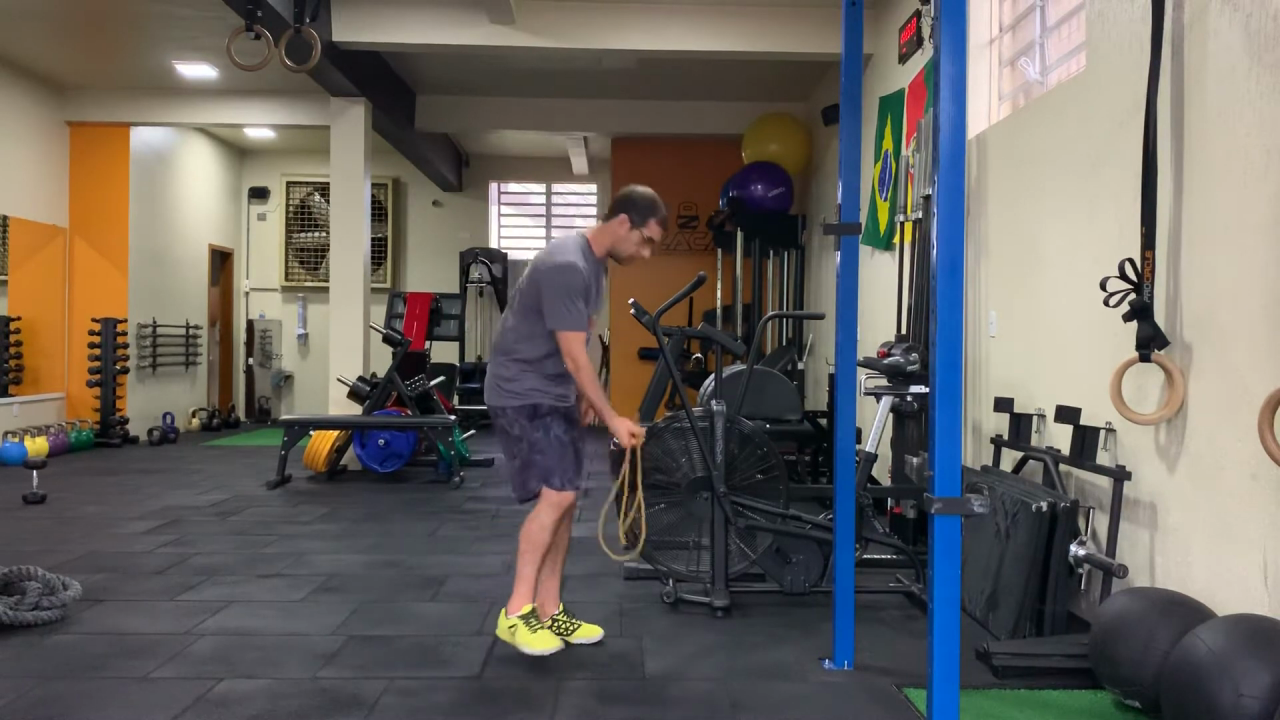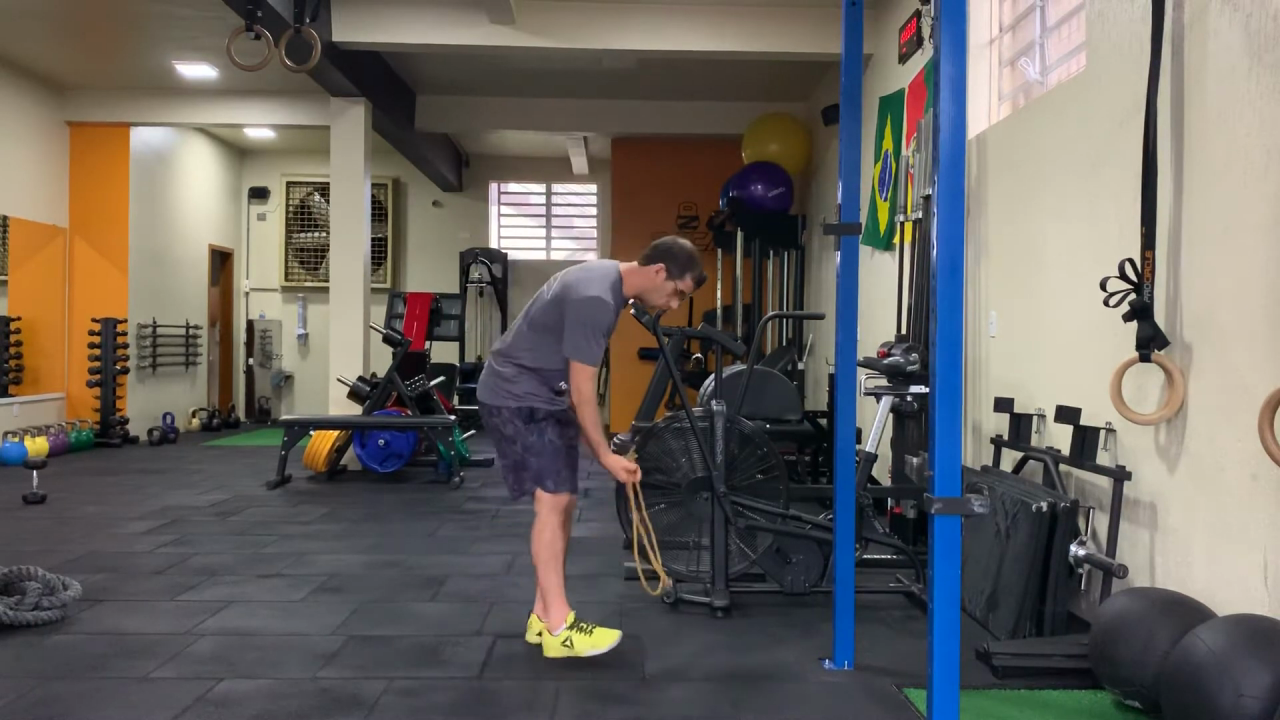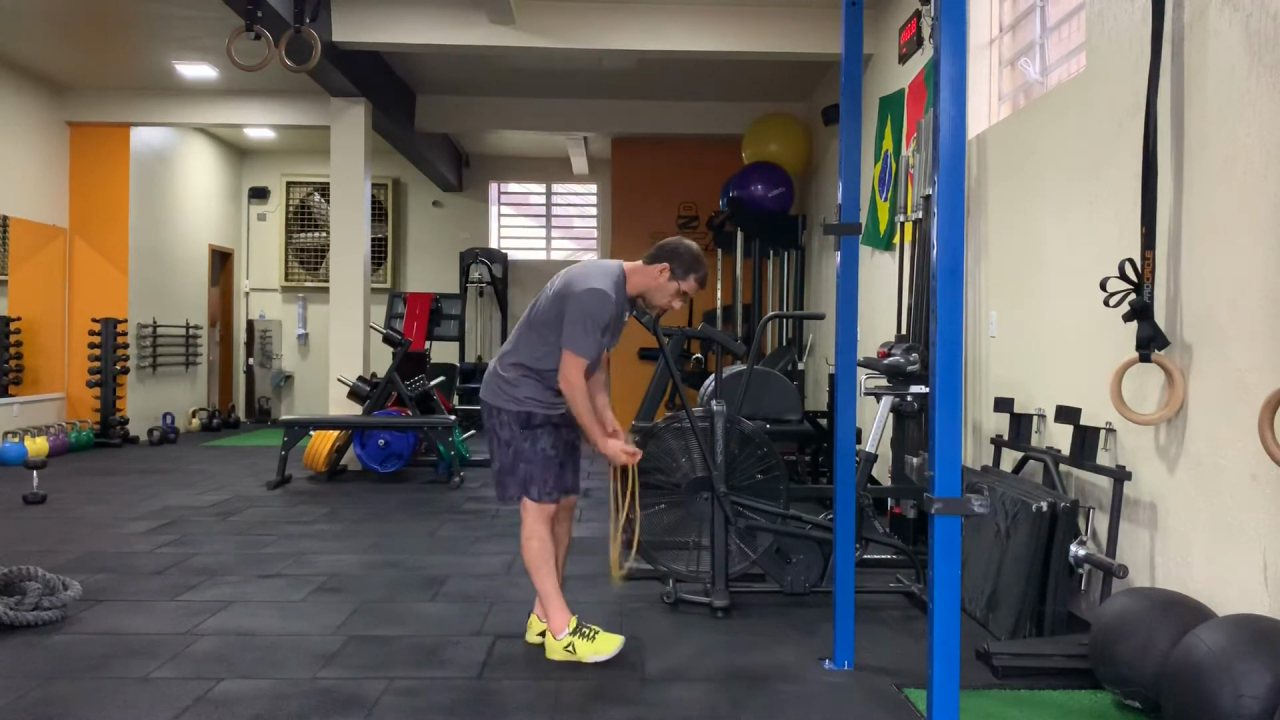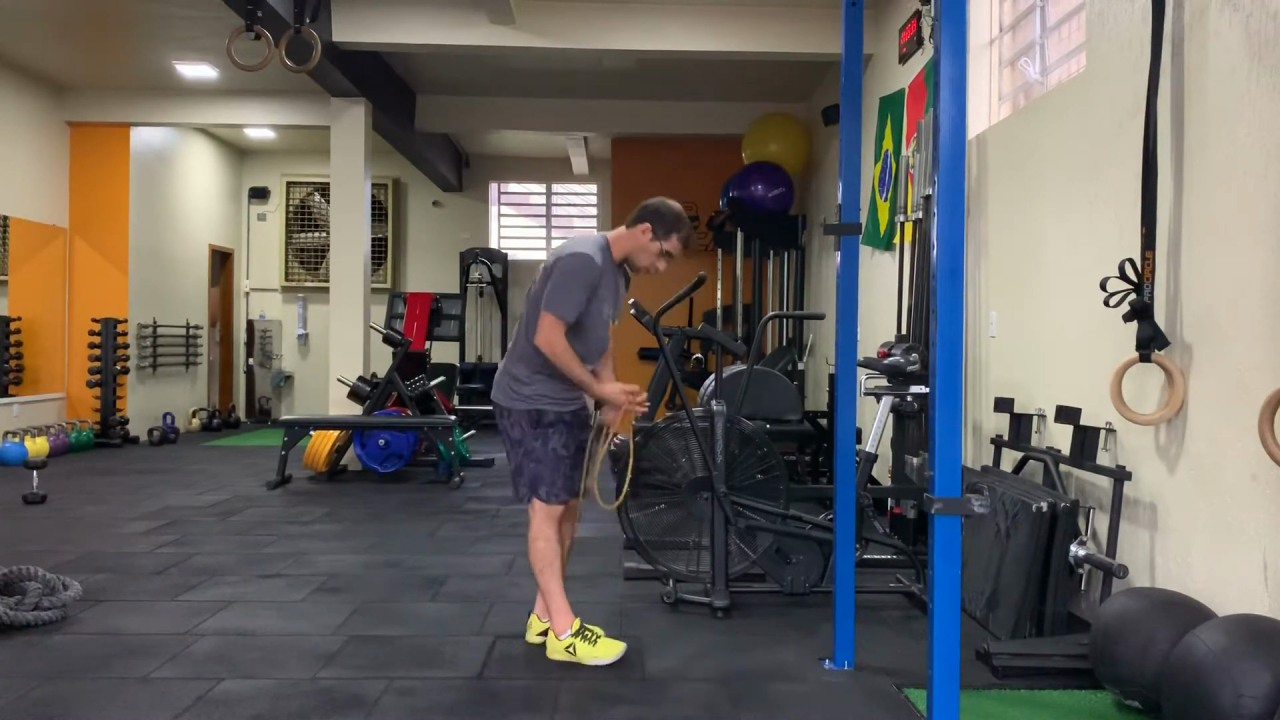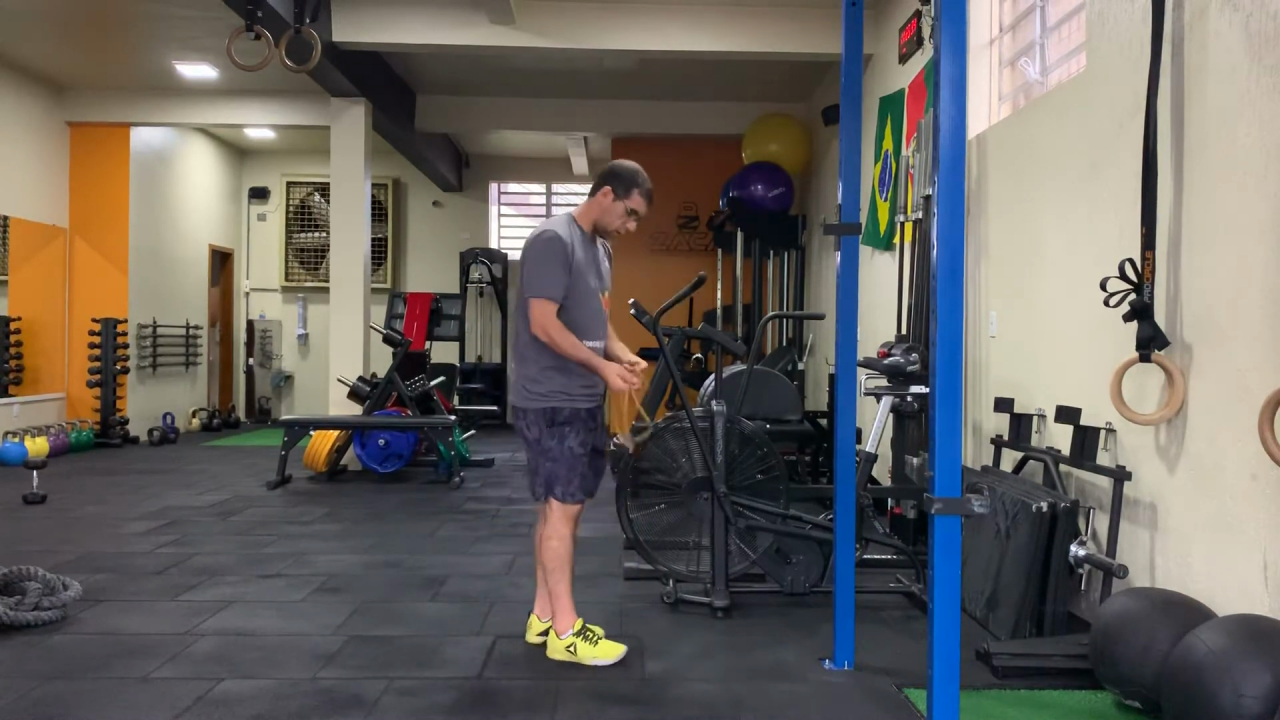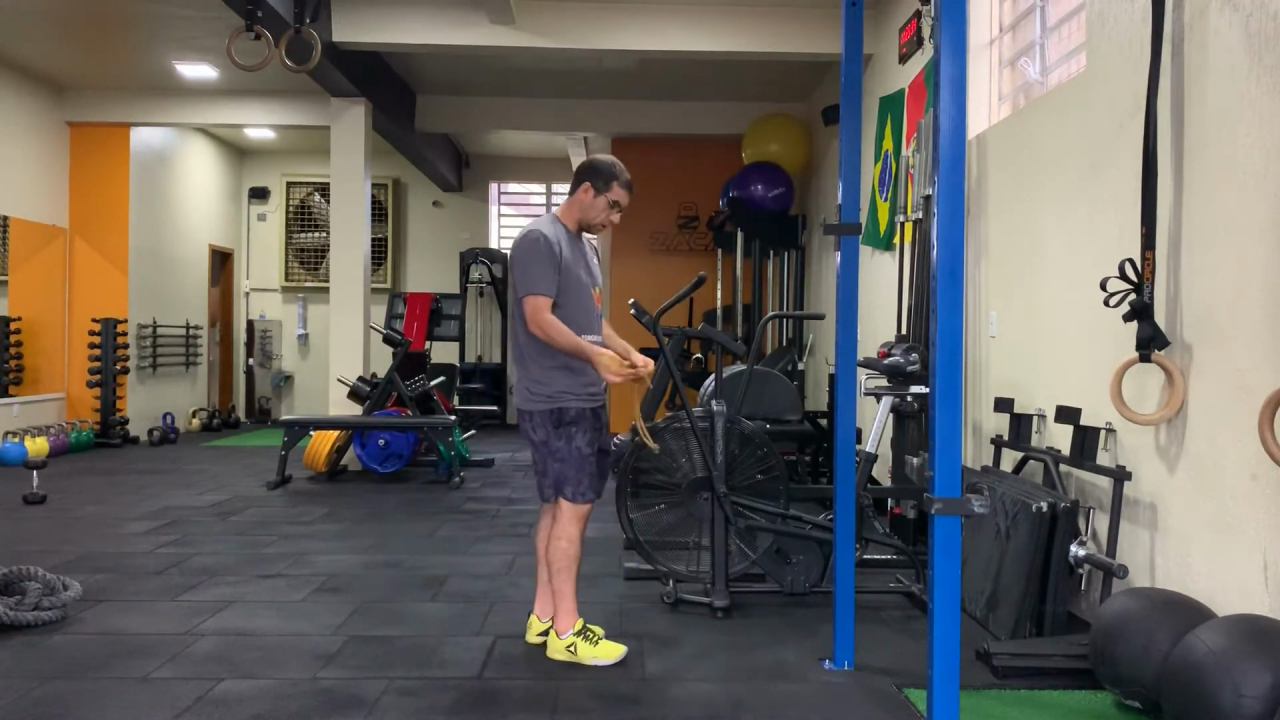
dt=0.3s
person 1, frame 1
left shoulder: (591, 259)
right shoulder: (567, 265)
right elbow: (575, 355)
left wrist: (587, 399)
right wrist: (613, 419)
left hip: (552, 392)
right hip: (522, 393)
left knee: (564, 498)
right knee: (556, 494)
left ankle: (548, 609)
right ankle: (518, 612)
person 1, frame 2
left shoulder: (612, 281)
right shoulder: (595, 298)
right elbow: (583, 387)
right wrist: (605, 456)
left hip: (543, 395)
right hip: (515, 396)
left knee: (561, 502)
right knee: (553, 499)
left ankle: (545, 615)
right ankle: (558, 626)
person 1, frame 3
left shoulder: (621, 294)
right shoulder: (596, 292)
right elbow: (569, 375)
left wrist: (611, 424)
right wrist: (601, 441)
left hip: (552, 401)
right hip: (519, 400)
left knee: (563, 505)
right knee: (539, 509)
left ankle: (545, 616)
right ankle: (561, 631)
person 1, frame 4
left shoulder: (617, 271)
right shoulder: (581, 260)
right elbow: (547, 338)
left wrist: (612, 390)
right wrist: (599, 390)
left hip: (565, 401)
right hip: (530, 401)
left knee: (566, 506)
right knee: (546, 508)
left ankle: (544, 616)
right ankle: (563, 632)
person 1, frame 5
left shoulder: (599, 248)
right shoulder: (552, 240)
right elbow: (543, 324)
left wrist: (624, 356)
right wrist: (602, 368)
left hip: (581, 400)
right hip: (550, 401)
left knee: (560, 505)
right knee: (563, 508)
left ankle: (545, 615)
right ankle: (564, 631)
person 1, frame 6
left shoulder: (586, 247)
right shoulder: (539, 240)
right elbow: (539, 319)
left wrist: (629, 353)
right wrist: (594, 354)
left hip: (583, 399)
right hip: (554, 403)
left knee: (560, 506)
right knee: (572, 508)
left ankle: (544, 616)
right ankle: (565, 631)
